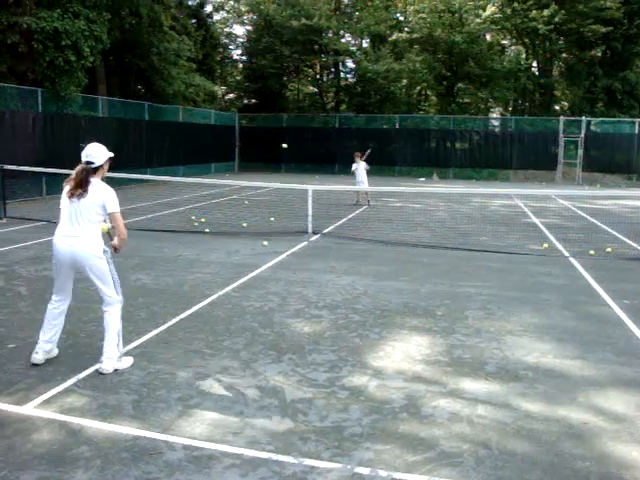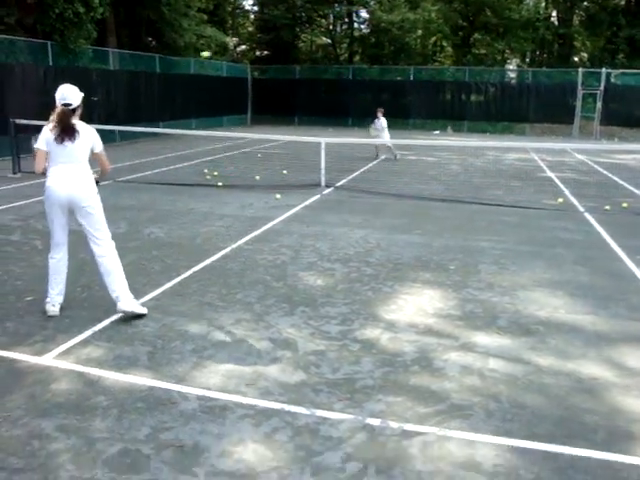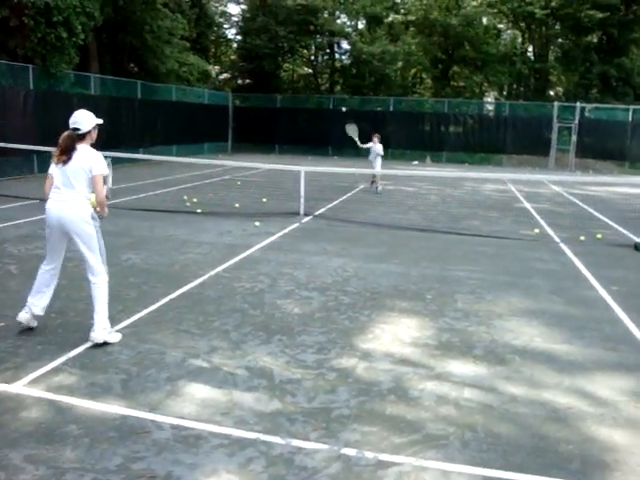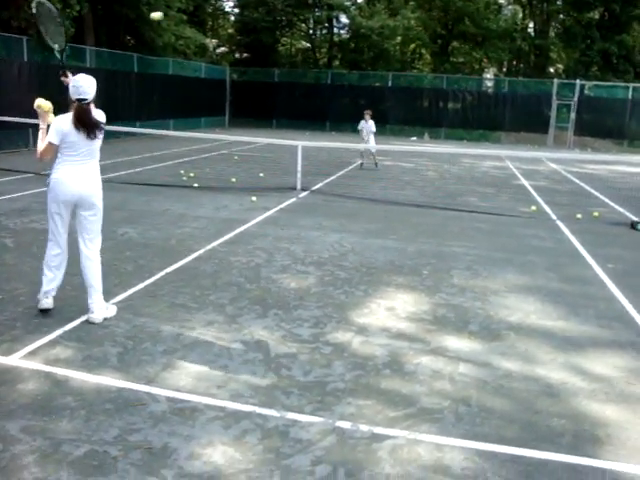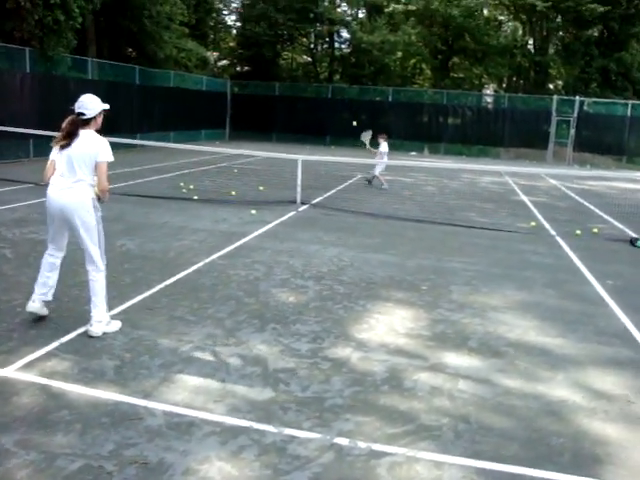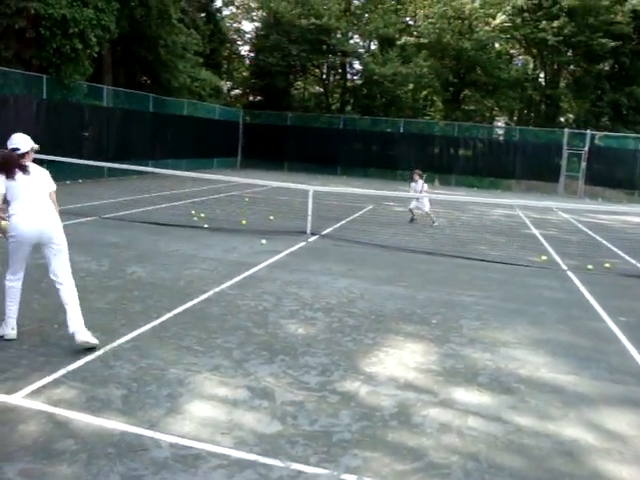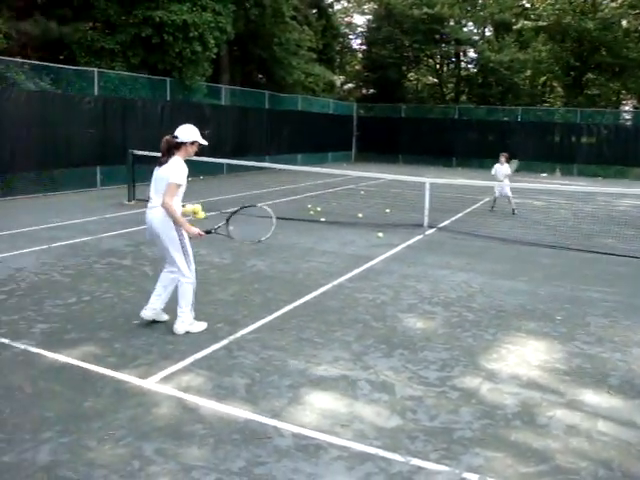
dt=0.7s
person 1, frame 1
left shoulder: (69, 187)
right shoulder: (106, 191)
left elbow: (70, 221)
right elbow: (121, 233)
right wrist: (117, 244)
left hip: (61, 245)
right hip: (89, 249)
left knee: (59, 298)
right knee: (112, 301)
left ankle: (43, 349)
right ankle: (110, 359)
person 1, frame 2
left shoulder: (48, 131)
right shoulder: (89, 132)
left elbow: (38, 168)
right elbow: (105, 167)
right wrist: (96, 176)
left hip: (55, 191)
right hip: (83, 191)
left knee: (58, 247)
right knee: (103, 245)
left ankle: (53, 302)
right ankle: (124, 299)
person 1, frame 3
left shoulder: (60, 156)
right shoulder: (94, 157)
left elbow: (47, 192)
right elbow: (100, 197)
right wrist: (103, 210)
left hip: (53, 211)
right hip: (78, 215)
left knee: (50, 264)
right knee: (97, 272)
left ankle: (30, 311)
right ankle: (100, 329)
person 1, frame 4
left shoulder: (61, 122)
right shoulder: (100, 119)
left elbow: (43, 156)
left wrist: (42, 125)
right wrist: (78, 85)
left hip: (62, 185)
right hip: (89, 188)
left knee: (56, 243)
right knee: (90, 247)
left ankle: (47, 296)
right ankle: (97, 308)
person 1, frame 5
left shoulder: (63, 141)
right shoulder: (99, 143)
left elbow: (47, 176)
right elbow: (103, 186)
right wrist: (103, 196)
left hip: (55, 198)
right hip: (80, 202)
left knee: (54, 250)
right knee: (95, 263)
left ankle: (38, 299)
right ankle: (98, 321)
person 1, frame 6
right shoulder: (42, 173)
right elbow: (55, 207)
left hip: (21, 226)
right hip: (49, 224)
right knee: (63, 279)
right ankle: (79, 331)
person 1, frame 7
left shoulder: (164, 163)
right shoulder: (179, 167)
right elbow: (167, 203)
left wrist: (183, 207)
right wrist: (186, 227)
left hip: (152, 217)
right hip: (166, 221)
left knee: (172, 266)
right knee: (186, 271)
left ankle: (153, 308)
right ankle: (184, 321)
